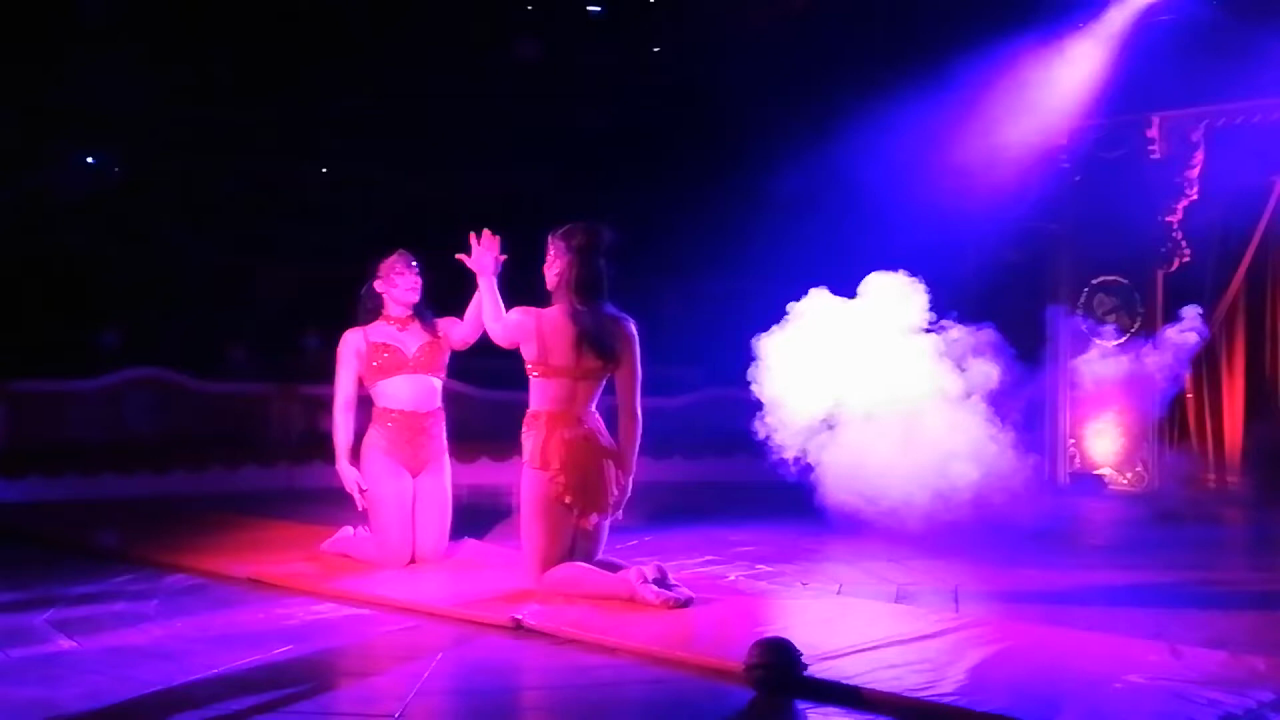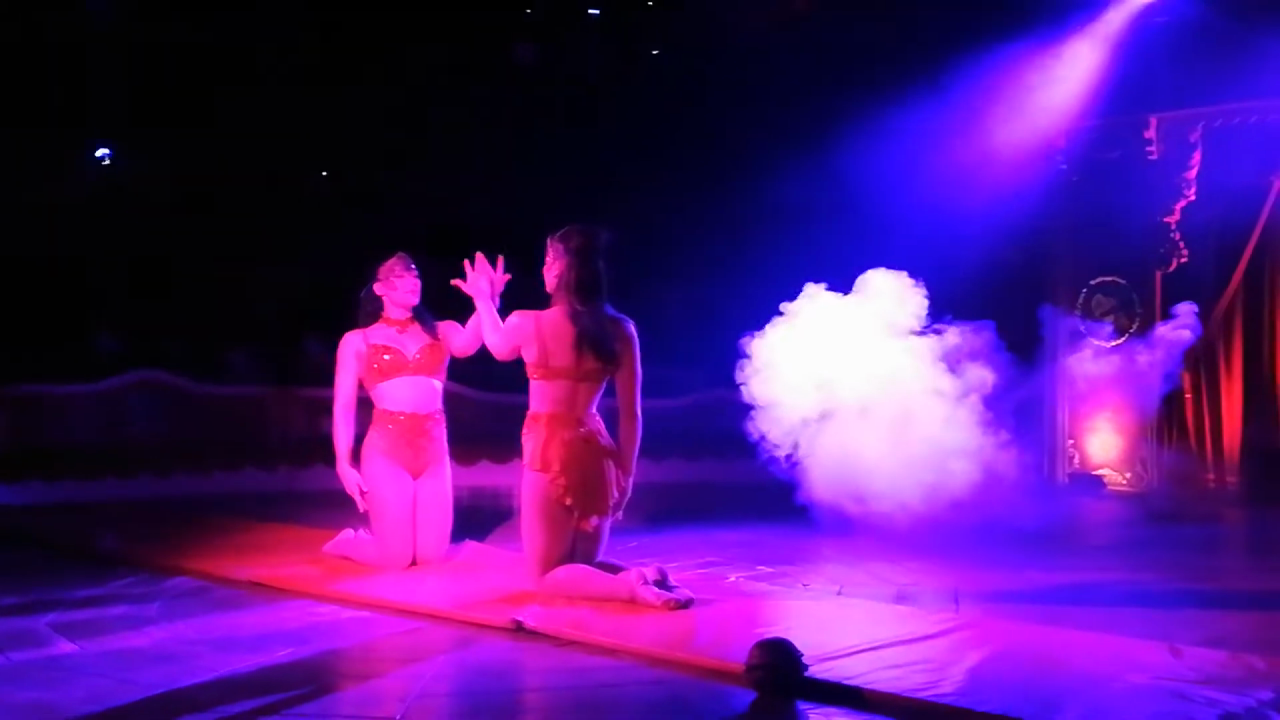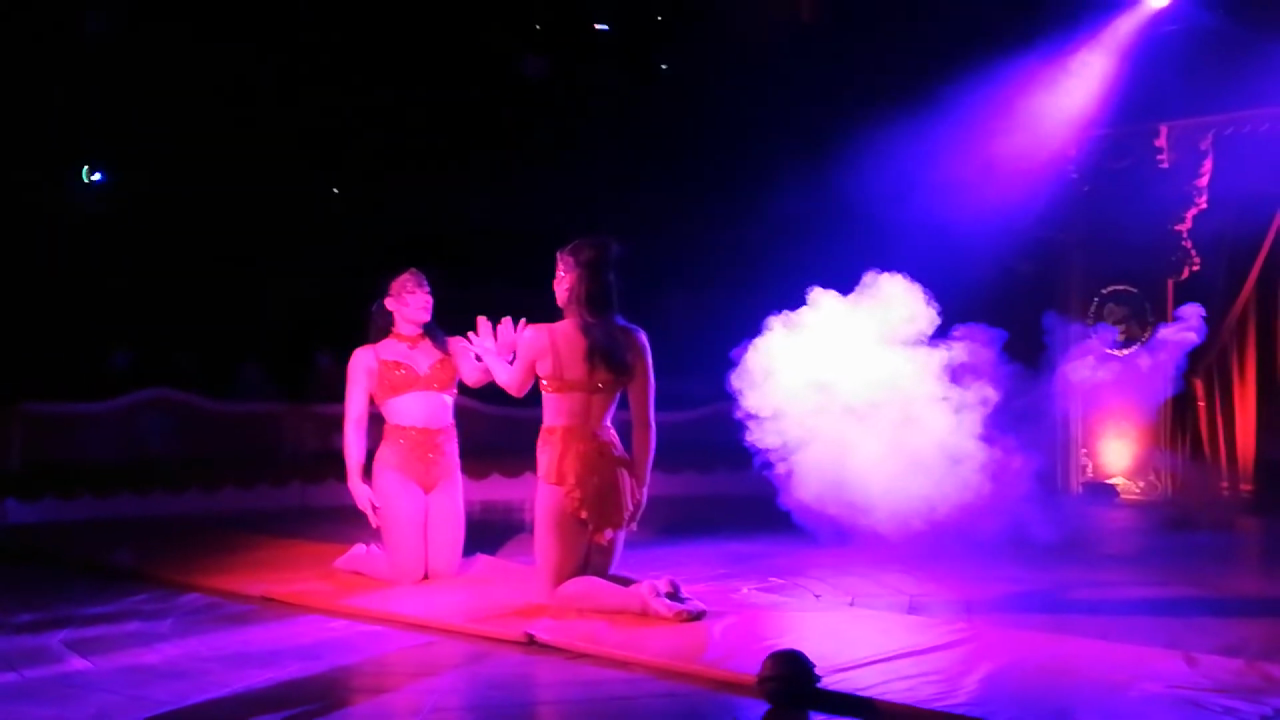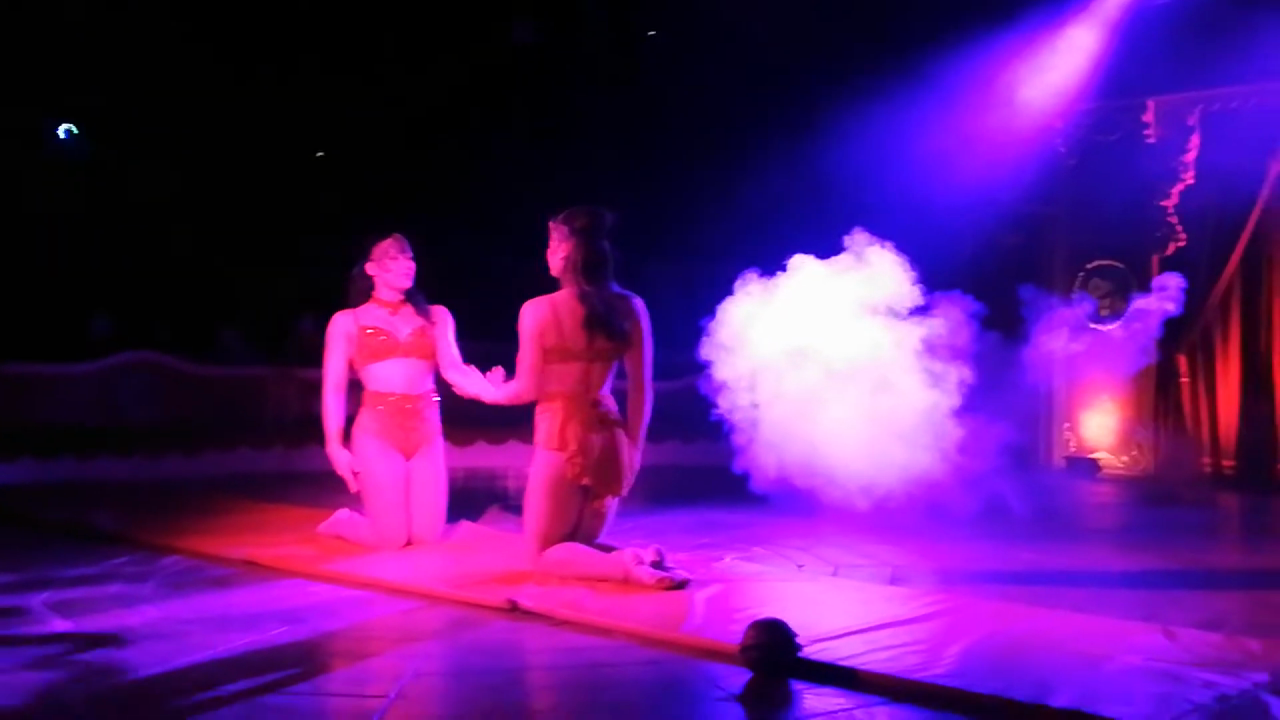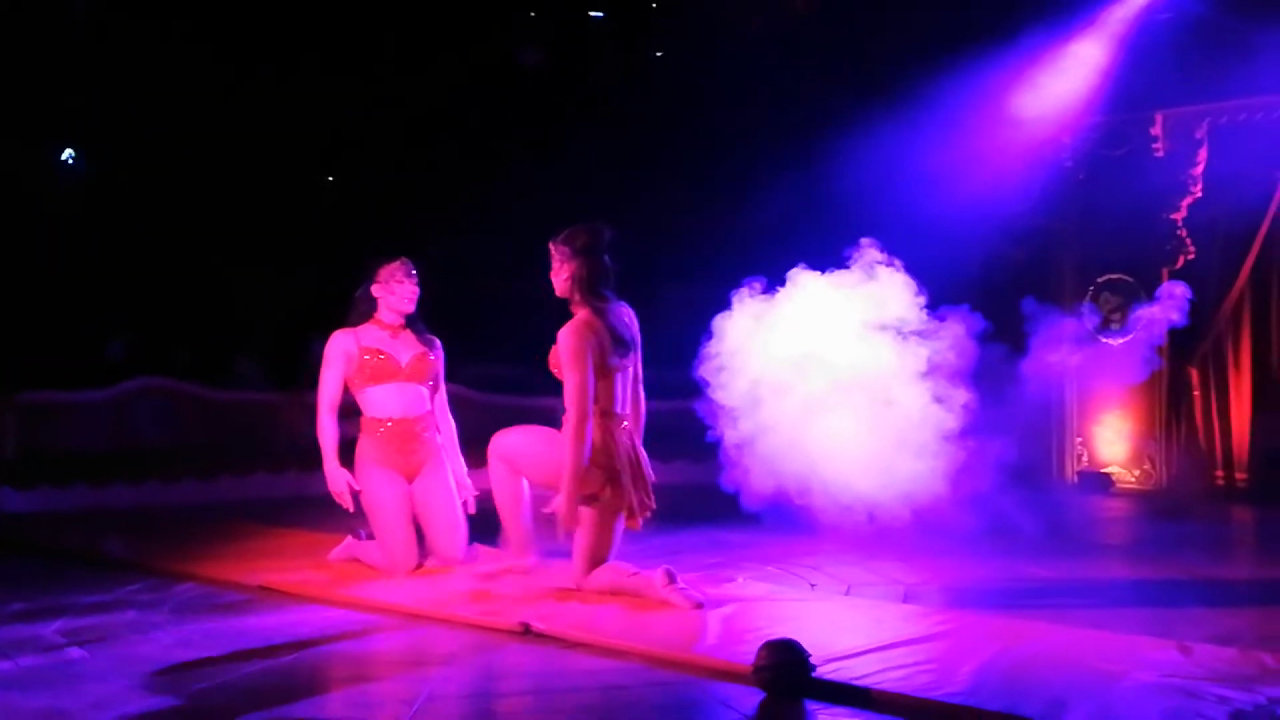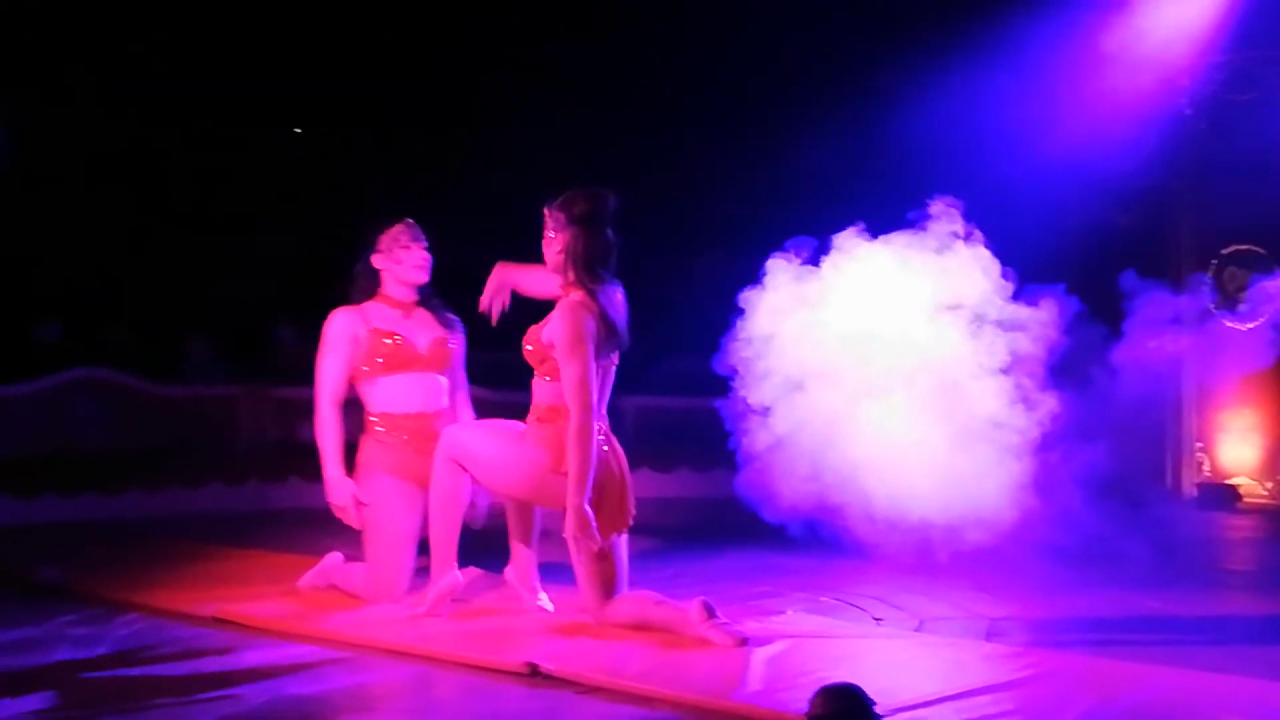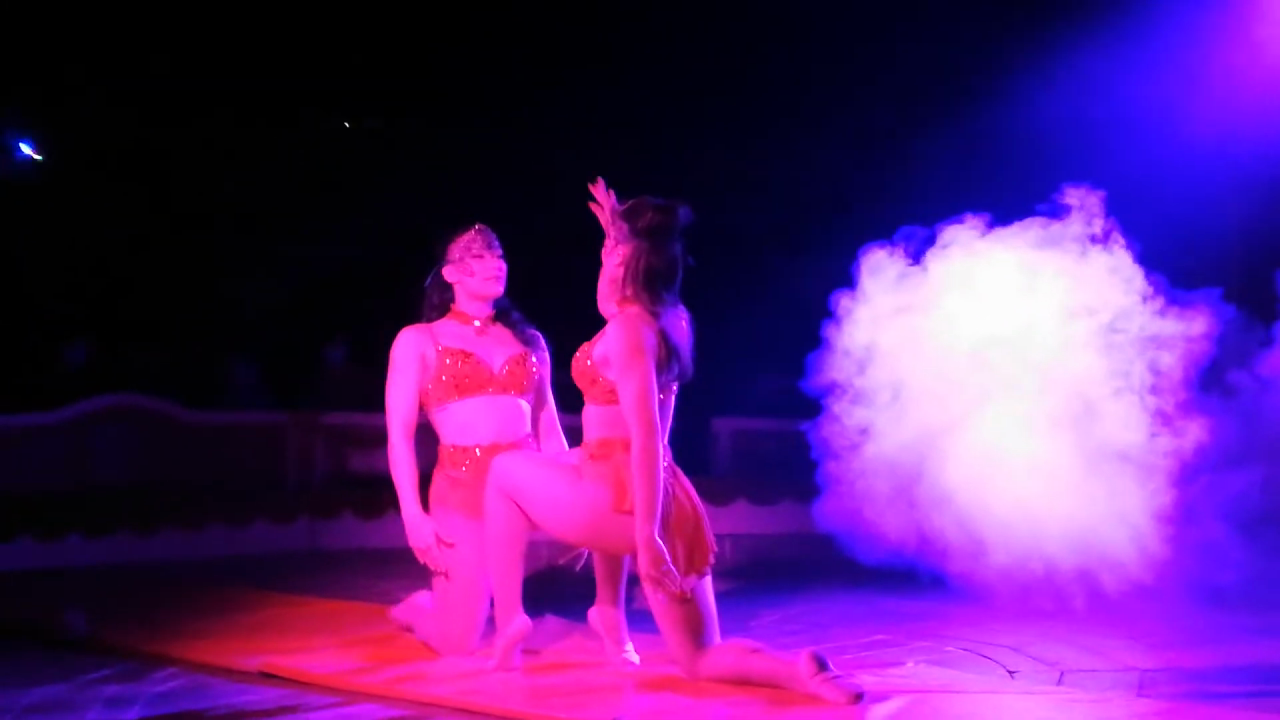
dt=0.5s
person 1, frame 1
left shoulder: (527, 320)
right shoulder: (621, 328)
left elbow: (498, 332)
right elbow: (631, 412)
left wrist: (486, 278)
right wrist: (625, 472)
left hip: (549, 452)
right hip: (597, 452)
left knee: (546, 572)
right knee: (584, 562)
left ankle: (629, 585)
right ankle: (645, 574)
person 1, frame 2
left shoulder: (526, 324)
right shoulder: (621, 330)
left elbow: (500, 349)
right elbow: (631, 414)
left wrist: (483, 300)
right wrist: (626, 474)
left hip: (550, 454)
right hip: (597, 453)
left knee: (547, 574)
right knee: (584, 564)
left ankle: (630, 586)
right ankle: (644, 576)
person 1, frame 3
left shoulder: (538, 337)
right shoulder: (632, 340)
left elbow: (515, 386)
right elbow: (645, 424)
left wrist: (490, 353)
right wrist: (639, 484)
left hip: (564, 468)
right hip: (612, 467)
left knee: (559, 588)
right knee: (596, 577)
left ankle: (642, 599)
right ankle: (656, 589)
person 1, frame 4
left shoulder: (540, 310)
right shoulder: (631, 307)
left elbow: (527, 389)
right elbow: (641, 390)
left wrist: (487, 391)
right wrist: (633, 448)
left hip: (563, 438)
right hip: (609, 436)
left knee: (545, 553)
right knee: (581, 546)
left ankle: (626, 566)
right ankle: (642, 559)
person 1, frame 5
left shoulder: (575, 333)
right shoulder: (622, 315)
left elbow: (580, 417)
left wrist: (568, 490)
left hip: (592, 454)
right hip: (624, 453)
left knee: (502, 447)
right knee: (590, 576)
left ankle: (520, 550)
right ankle: (657, 584)
person 1, frame 6
left shoulder: (570, 314)
right shoulder: (608, 294)
left elbow: (582, 414)
right elbow: (557, 283)
left wrist: (576, 501)
left hip: (560, 462)
right hip: (599, 465)
left knee: (453, 441)
right knee: (608, 607)
left ankle: (443, 574)
right ankle: (689, 617)
person 1, frame 7
left shoulder: (630, 329)
right shoulder: (671, 317)
left elbow: (645, 438)
right elbow: (608, 304)
left wrist: (646, 536)
right wrist: (615, 226)
left hip: (622, 501)
right hip: (666, 506)
left knee: (505, 471)
right knee: (701, 660)
left ankle: (509, 622)
right ankle: (800, 673)
person 2, frame 1
left shoulder: (441, 328)
right shoulder: (357, 338)
left elbow: (467, 335)
right elbow: (343, 405)
right wrist: (343, 462)
left hip: (433, 448)
right hip: (385, 447)
left knee: (430, 553)
right knee: (395, 555)
left ankle: (376, 532)
right ankle: (348, 539)
person 2, frame 2
left shoulder: (442, 332)
right shoulder: (357, 341)
left elbow: (468, 344)
right elbow: (344, 407)
left wrist: (487, 300)
right wrist: (344, 465)
left hip: (434, 450)
right hip: (386, 450)
left knee: (432, 554)
right knee: (396, 557)
left ankle: (376, 535)
right ankle: (349, 542)
person 2, frame 3
left shoulder: (454, 347)
right shoulder: (368, 357)
left elbow: (475, 377)
right elbow: (355, 423)
right wrist: (355, 480)
left hip: (446, 464)
right hip: (397, 464)
left knee: (445, 570)
right knee: (408, 572)
left ankle: (393, 550)
right ankle: (361, 557)
person 2, frame 4
left shoulder: (435, 316)
right shoulder: (347, 321)
left elbow: (451, 368)
right elbow: (334, 388)
left wrist: (482, 386)
right wrist: (335, 445)
left hip: (426, 430)
right hip: (377, 431)
left knee: (427, 536)
right knee: (391, 538)
left ankle: (372, 517)
right ankle: (344, 522)
person 2, frame 5
left shoulder: (430, 345)
right shoulder: (346, 342)
left elbow: (442, 411)
right elbow: (326, 410)
left wrist: (456, 467)
right wrist: (332, 466)
left hip: (429, 450)
right hip: (378, 454)
left knee: (451, 555)
right knee: (402, 563)
right ankle: (356, 546)
person 2, frame 6
left shoulder: (448, 324)
right shoulder: (348, 321)
right elbow: (326, 405)
right wrist: (335, 475)
right hip: (388, 456)
right knee: (387, 591)
right ankle: (335, 570)
person 2, frame 7
left shoulder: (529, 341)
left elbow: (549, 429)
right elbow: (399, 436)
right wrist: (413, 514)
right hip: (462, 489)
right ankle: (423, 608)
